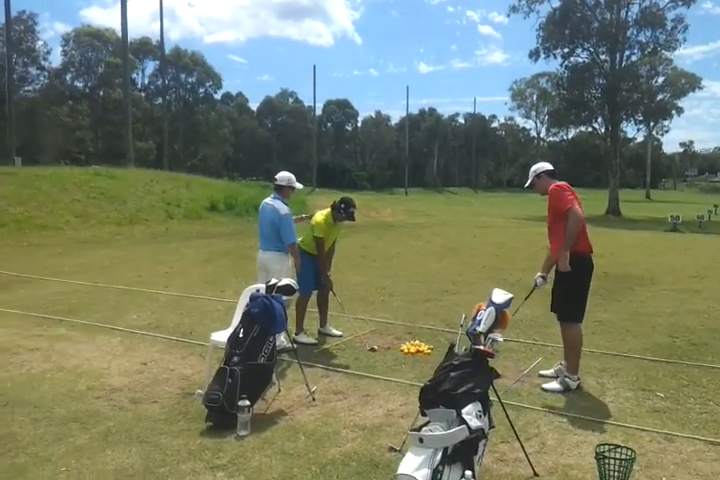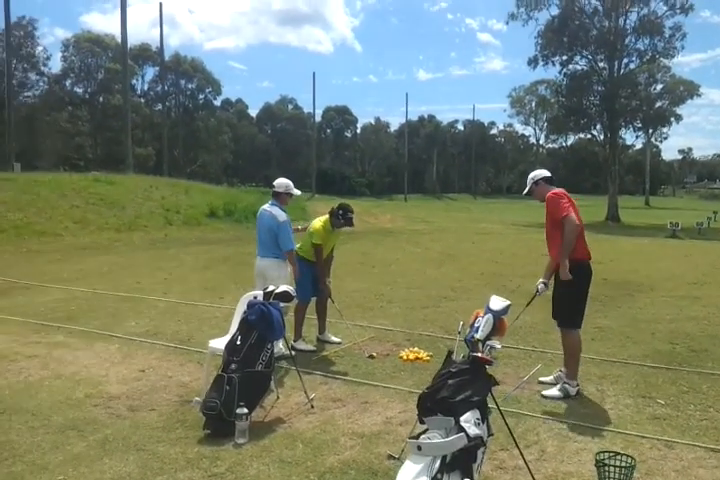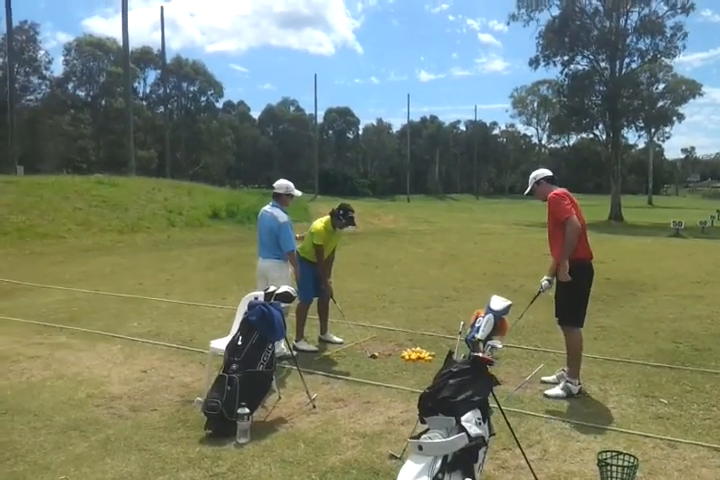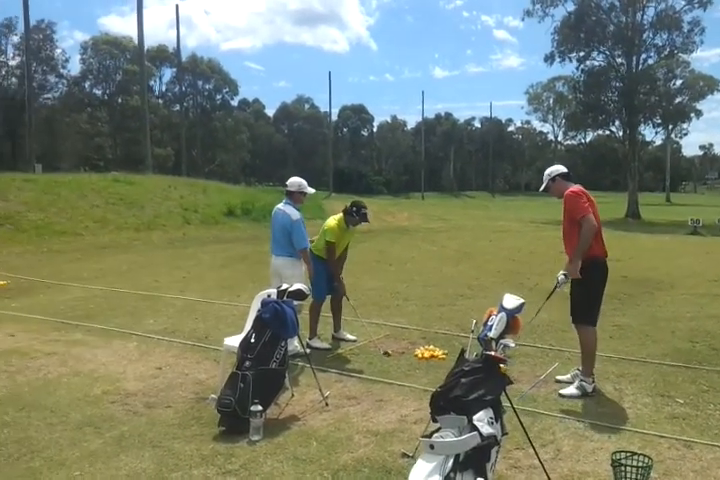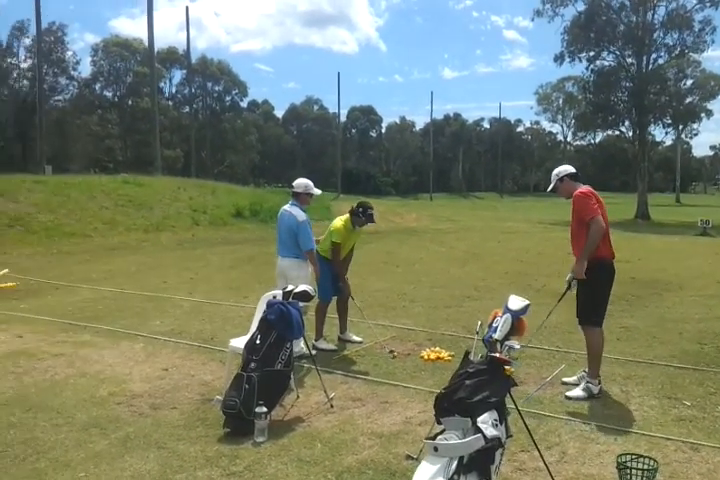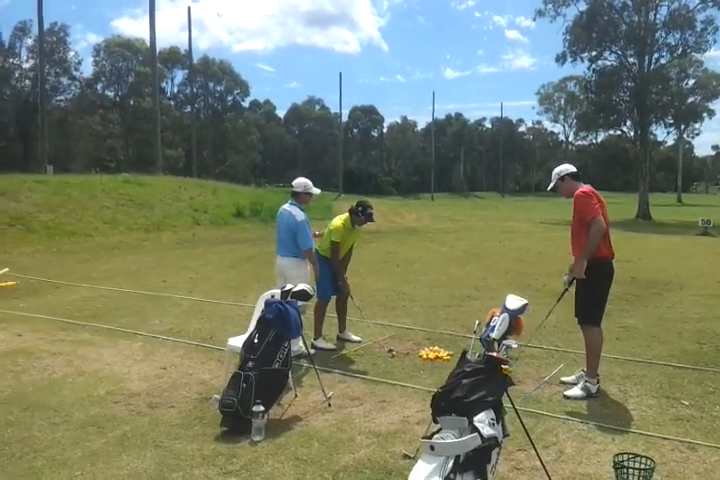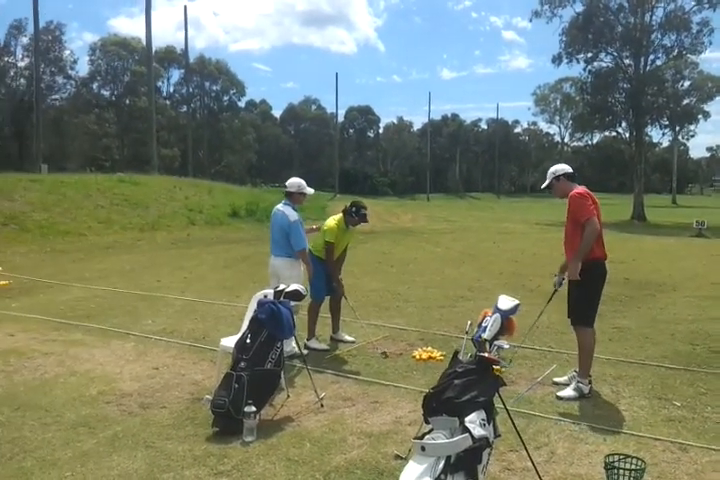
dt=0.1s
person 1, frame 1
left shoulder: (558, 189)
right shoulder: (557, 196)
left elbow: (577, 217)
right elbow: (556, 240)
left wrist: (565, 252)
right wrist: (543, 272)
left hip: (575, 263)
right hip: (568, 263)
left knee: (571, 320)
right knee: (564, 318)
left ankle: (571, 377)
right ankle: (566, 366)
person 1, frame 2
left shoulder: (555, 196)
right shoulder: (556, 200)
left elbow: (573, 224)
left wrist: (564, 261)
right wrist: (545, 278)
left hip: (574, 269)
right hip: (568, 269)
left knee: (569, 326)
right knee: (564, 324)
left ankle: (571, 383)
right ankle: (566, 372)
person 1, frame 3
left shoulder: (556, 196)
right shoulder: (559, 199)
left elbow: (574, 226)
left wrist: (564, 263)
right wrist: (549, 276)
left hip: (575, 269)
right hip: (570, 269)
left knee: (571, 324)
right knee: (566, 323)
left ankle: (573, 382)
right ankle: (569, 372)
person 1, frame 4
left shoulder: (573, 194)
right shoulder: (576, 196)
left elbow: (590, 225)
left wrist: (575, 261)
right wrist: (567, 269)
left hip: (590, 267)
right hip: (586, 266)
left knee: (585, 323)
right knee: (582, 322)
left ankle: (587, 381)
right ankle: (584, 371)
person 1, frame 5
left shoulder: (582, 195)
right shoulder: (584, 196)
left elbow: (599, 226)
left wrist: (582, 262)
right wrist: (579, 266)
left hip: (596, 268)
right hip: (593, 267)
left knee: (591, 324)
right knee: (589, 323)
left ankle: (593, 383)
right ankle: (590, 373)
person 1, frame 6
left shoulder: (583, 194)
right shoulder: (584, 196)
left elbow: (599, 226)
left wrist: (581, 262)
right wrist: (573, 269)
left hip: (595, 268)
right hip: (591, 267)
left knee: (590, 324)
right knee: (588, 323)
left ankle: (591, 382)
right ankle: (589, 372)
person 1, frame 7
left shoulder: (578, 196)
right shoulder: (577, 197)
left elbow: (593, 228)
left wrist: (576, 263)
right wrist: (562, 271)
left hip: (588, 269)
right hip: (584, 268)
left knee: (583, 325)
right knee: (581, 324)
left ankle: (583, 383)
right ankle: (581, 373)
person 2, frame 1
left shoulder: (265, 204)
right shoulder: (282, 210)
right elbow: (290, 242)
left wrist: (303, 218)
right wrist: (297, 260)
left hip: (262, 255)
right hip: (278, 258)
right ankle: (277, 341)
person 2, frame 2
left shoulder: (263, 210)
right shoulder: (281, 217)
right elbow: (288, 249)
left wrist: (297, 229)
right wrist: (294, 267)
left hip: (260, 262)
right hip: (276, 265)
right ankle: (275, 348)
person 2, frame 3
left shoulder: (263, 212)
right shoulder: (282, 218)
right elbow: (288, 250)
left wrist: (295, 236)
right wrist: (296, 268)
left hip: (262, 263)
right hip: (277, 266)
right ankle: (276, 348)
person 2, frame 4
left shoulder: (277, 209)
right shoulder: (295, 216)
right elbow: (301, 248)
left wrist: (309, 240)
right wrist: (309, 265)
left hip: (275, 260)
right hip: (291, 264)
right ankle: (290, 346)
person 2, frame 5
left shoulder: (283, 211)
right shoulder: (301, 217)
right elbow: (308, 249)
left wrist: (314, 240)
right wrist: (316, 266)
left hip: (282, 261)
right hip: (297, 265)
right ankle: (296, 348)
person 2, frame 6
left shoulder: (282, 210)
right shoulder: (299, 216)
right elbow: (306, 248)
left wrist: (314, 234)
right wrist: (315, 265)
left hip: (281, 261)
right hip: (295, 264)
right ankle: (294, 347)
person 2, frame 7
left shoulder: (277, 210)
right shoulder: (292, 216)
right elbow: (300, 248)
left wrist: (312, 229)
right wrist: (309, 266)
left hip: (274, 261)
right hip: (289, 264)
right ankle: (287, 347)
person 3, frame 1
left shoulder: (338, 220)
right shoulder: (320, 221)
left elbow: (331, 245)
right elbow: (320, 251)
left wrist: (328, 270)
right wrist: (326, 276)
left hip: (317, 255)
right hip: (305, 254)
left knee: (324, 289)
right knee: (306, 292)
left ankle: (323, 326)
right ankle: (298, 333)
person 3, frame 2
left shoulder: (336, 227)
right shoulder: (318, 227)
left elbow: (329, 252)
right elbow: (319, 258)
left wrist: (327, 277)
right wrist: (323, 283)
left hip: (315, 262)
right hip: (303, 261)
left knee: (323, 296)
right knee: (304, 299)
left ankle: (322, 333)
right ankle: (297, 340)
person 3, frame 3
left shoulder: (338, 228)
right shoulder: (319, 228)
left elbow: (331, 253)
right elbow: (319, 258)
left wrist: (328, 278)
right wrist: (325, 283)
left hip: (317, 262)
right hip: (304, 261)
left knee: (324, 296)
right knee: (306, 299)
left ankle: (324, 333)
right ankle: (299, 340)
person 3, frame 4
left shoulder: (351, 225)
right shoulder: (332, 226)
left elbow: (344, 250)
right elbow: (330, 256)
left wrist: (339, 274)
right wrist: (338, 280)
left hip: (330, 260)
right hip: (318, 259)
left knee: (338, 294)
right knee: (319, 297)
left ankle: (337, 331)
right ankle: (312, 338)
person 3, frame 5
left shoulder: (357, 226)
right shoulder: (339, 226)
left elbow: (349, 251)
right elbow: (335, 256)
left wrist: (344, 275)
right wrist: (343, 280)
left hip: (336, 261)
right hip: (324, 260)
left knee: (344, 295)
right knee: (325, 298)
left ankle: (343, 332)
right ankle: (318, 339)
person 3, frame 6
left shoulder: (357, 225)
right shoulder: (338, 225)
left elbow: (348, 250)
right elbow: (334, 255)
left wrist: (343, 274)
right wrist: (342, 279)
left hip: (336, 260)
right hip: (323, 259)
left knee: (343, 295)
right knee: (324, 298)
left ankle: (342, 332)
right ankle: (317, 338)
person 3, frame 7
left shoulder: (351, 226)
right shoulder: (332, 226)
left elbow: (343, 250)
right elbow: (329, 256)
left wrist: (338, 274)
right wrist: (336, 280)
left hip: (330, 260)
right hip: (317, 259)
left knee: (337, 295)
right knee: (318, 298)
left ankle: (336, 332)
right ankle: (310, 339)
